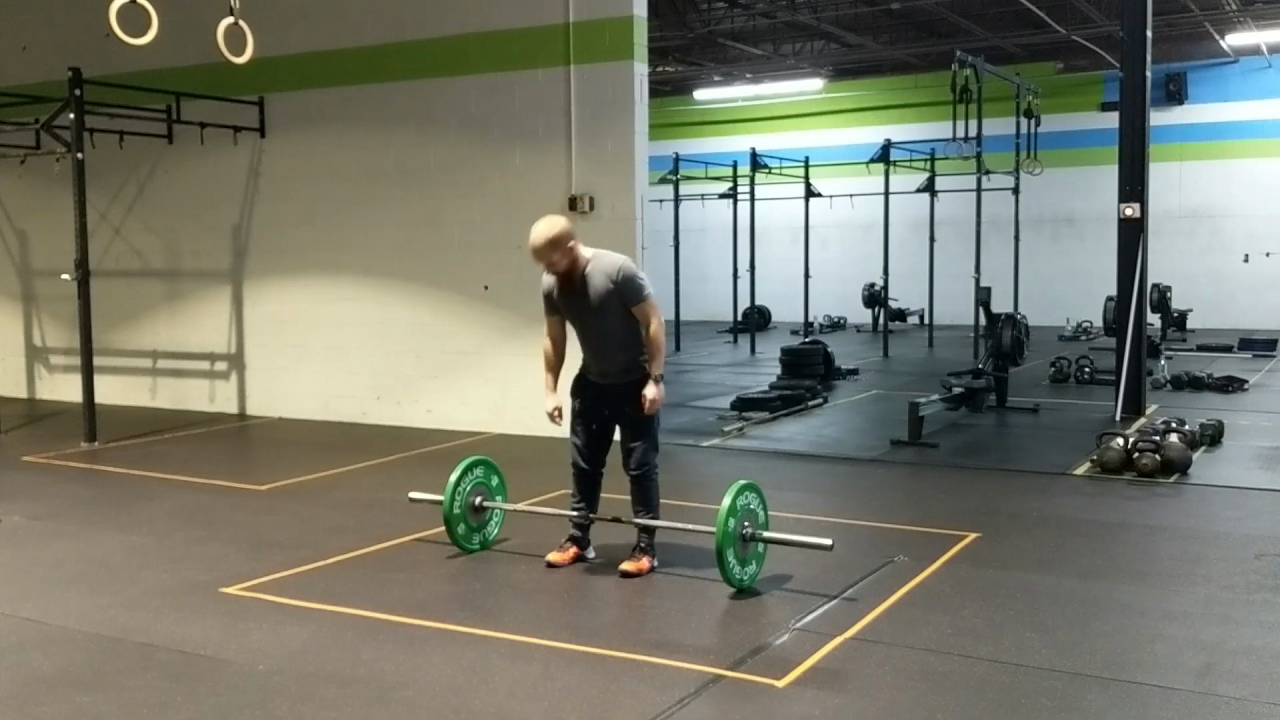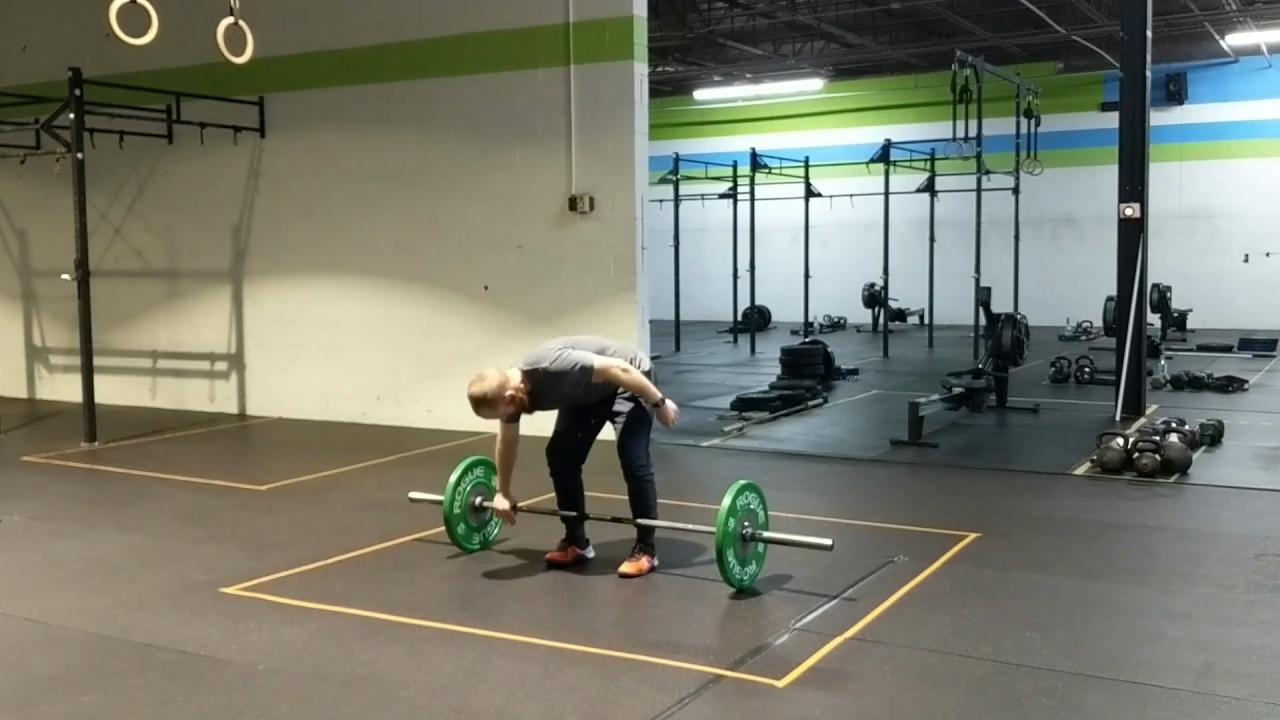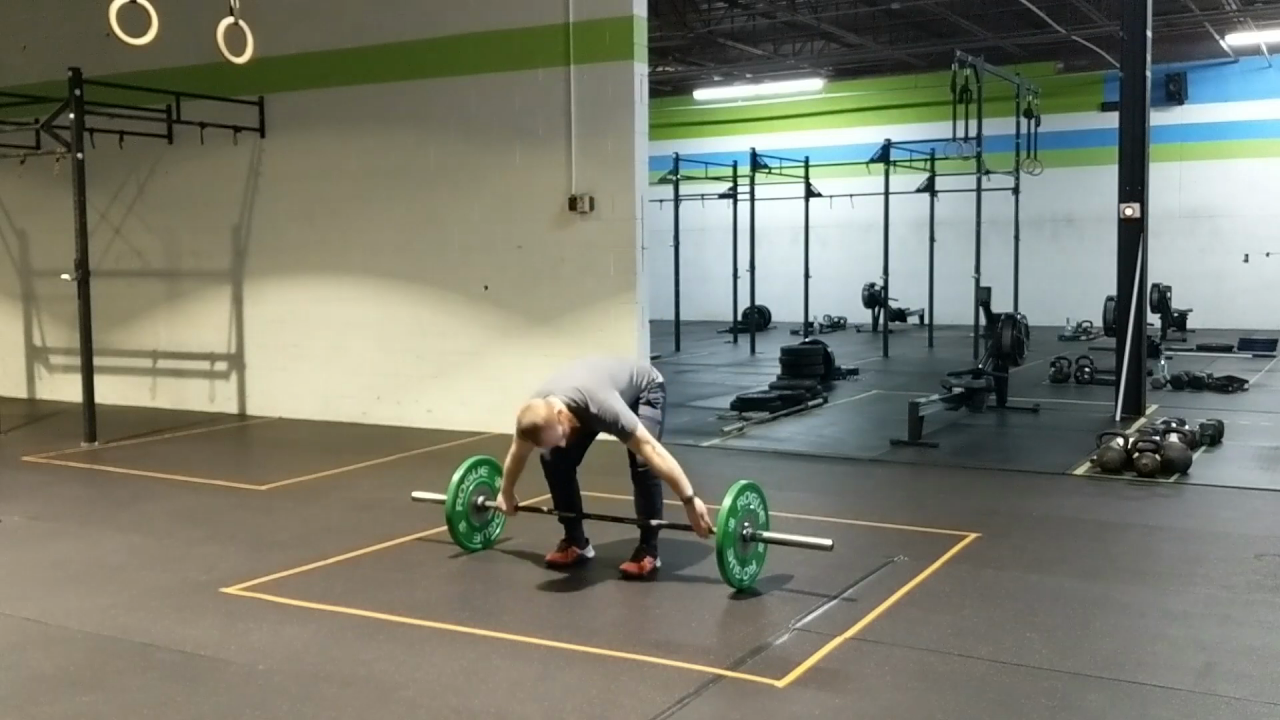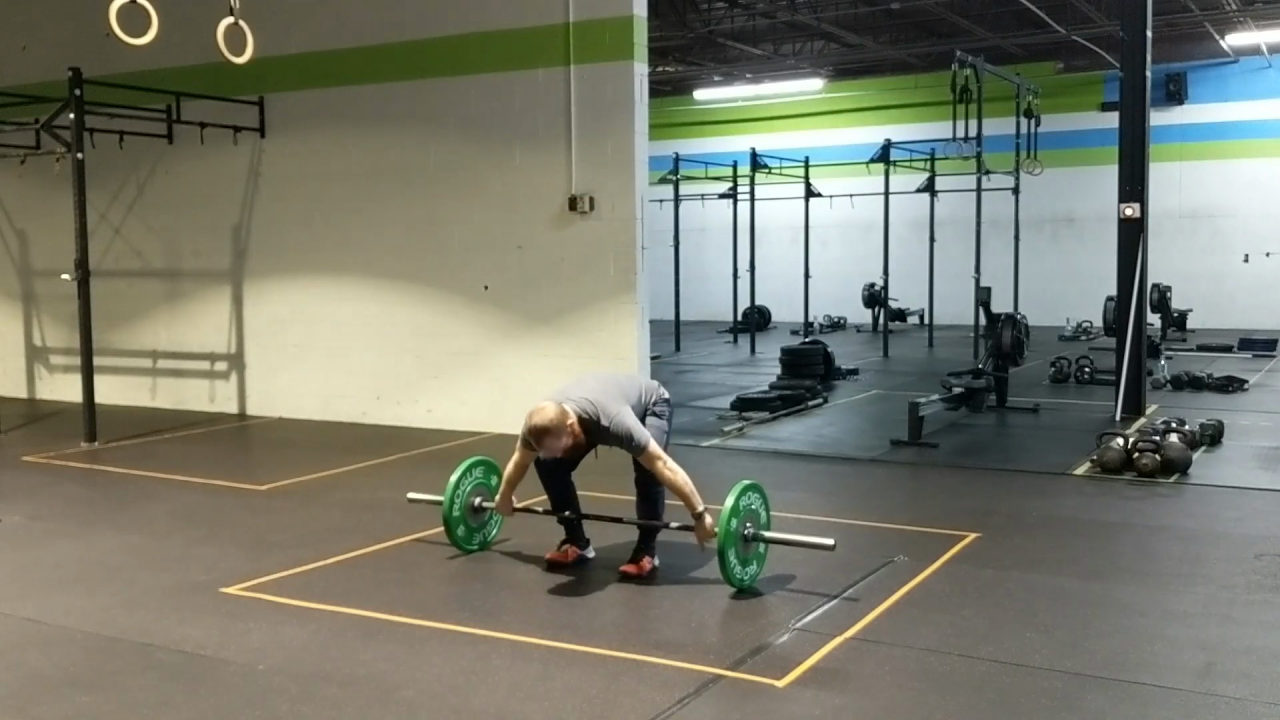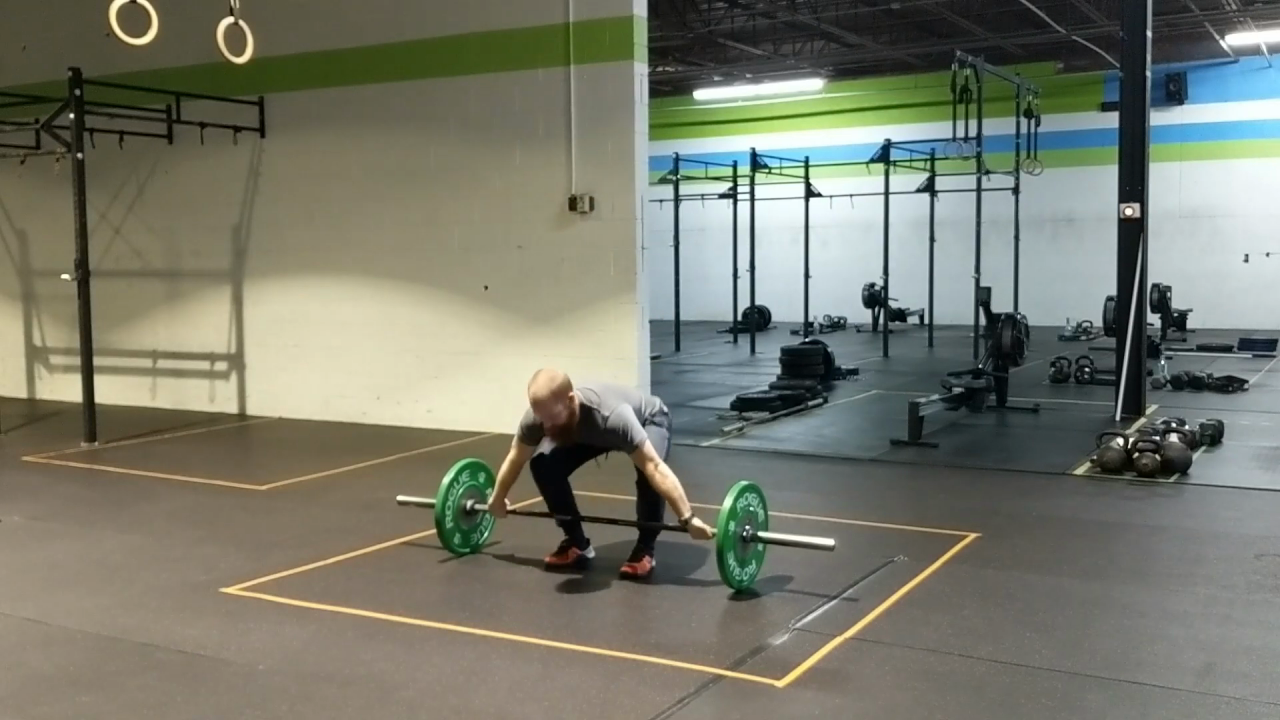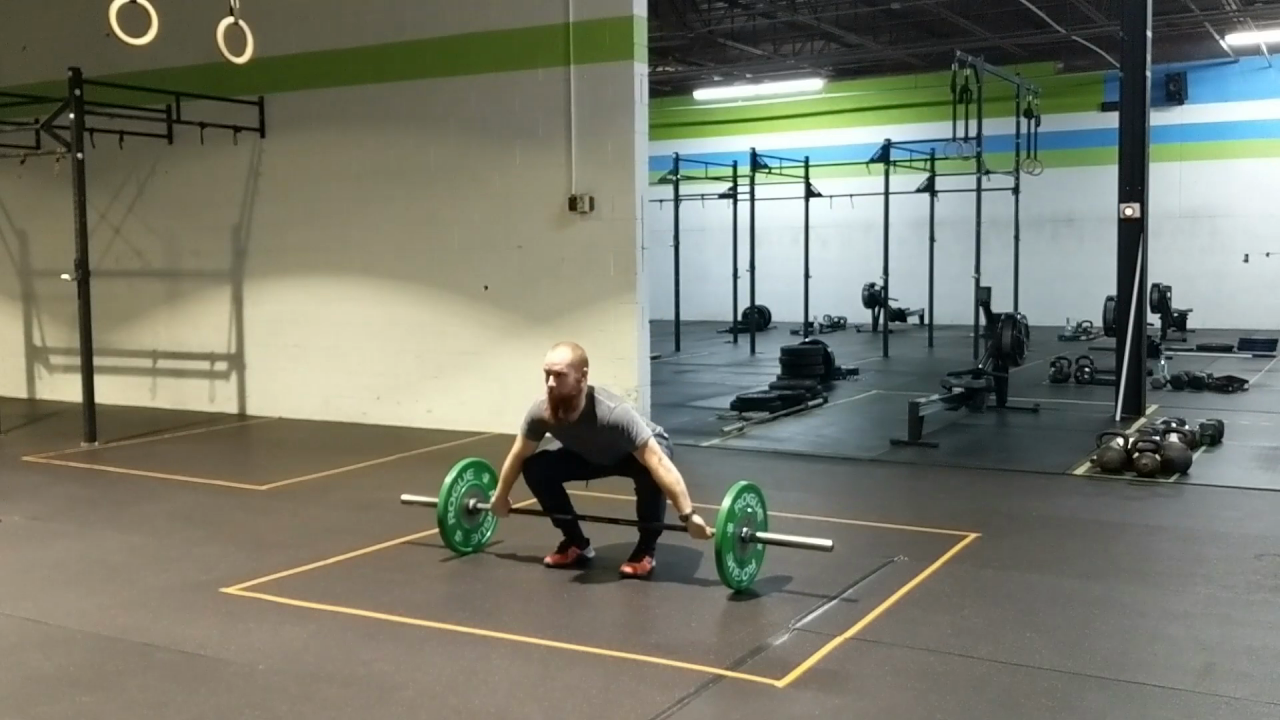
dt=0.7s
person 1, frame 1
left shoulder: (618, 269)
right shoulder: (552, 283)
left elbow: (653, 322)
right elbow: (554, 337)
left wrist: (654, 380)
right wrist: (551, 390)
left hip: (636, 383)
right hip: (591, 384)
left knee: (640, 465)
right knee: (584, 464)
left ankle: (646, 548)
right ankle: (579, 541)
person 1, frame 2
left shoulder: (553, 366)
right shoulder: (512, 390)
left elbow: (618, 369)
right elbow: (507, 441)
left wrist: (659, 404)
right wrist: (503, 492)
left hip: (627, 384)
right hip: (586, 394)
left knee: (634, 461)
right knee: (559, 456)
left ankle: (645, 549)
right ankle: (576, 542)
person 1, frame 3
left shoulder: (600, 407)
right shoulder: (536, 415)
left elbow: (652, 453)
right elbow: (517, 454)
left wrist: (690, 501)
right wrist: (506, 494)
left hip: (644, 387)
right hip: (595, 387)
left knee: (643, 464)
right knee: (553, 460)
left ankle: (648, 550)
right ankle: (575, 542)
person 1, frame 4
left shoulder: (613, 420)
right shoulder: (541, 424)
left elbow: (664, 466)
right elbow: (520, 461)
left wrist: (700, 514)
right wrist: (504, 497)
left hip: (650, 403)
right hip: (600, 402)
left knee: (648, 470)
right knee: (547, 463)
left ankle: (646, 551)
right ankle: (576, 542)
person 1, frame 5
left shoulder: (611, 415)
right shoulder: (535, 419)
left elbow: (655, 468)
right elbow: (514, 460)
left wrist: (688, 519)
right wrist: (497, 499)
left hip: (648, 419)
left knee: (648, 474)
right knee: (543, 466)
left ankle: (645, 551)
right ankle: (577, 544)
person 1, frame 6
left shoulder: (614, 414)
right shoulder: (540, 412)
left elbow: (659, 464)
right elbow: (518, 456)
left wrist: (689, 515)
right wrist: (500, 496)
left hip: (647, 448)
left knee: (649, 474)
right knee: (535, 468)
left ankle: (646, 551)
right ankle: (576, 543)
